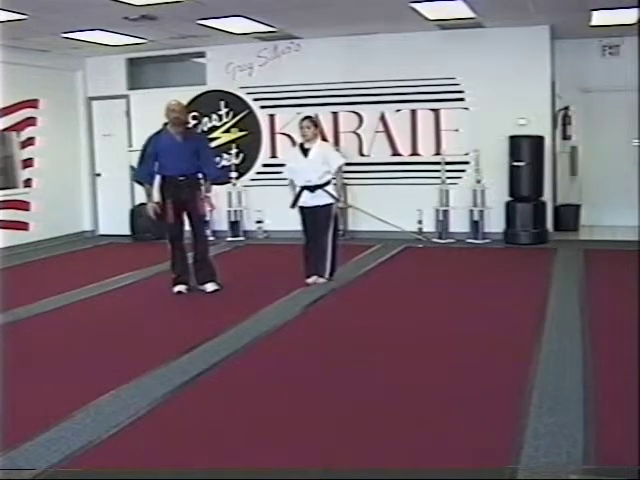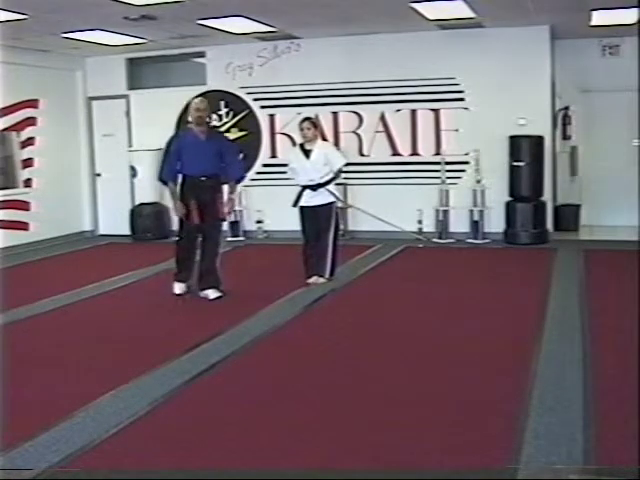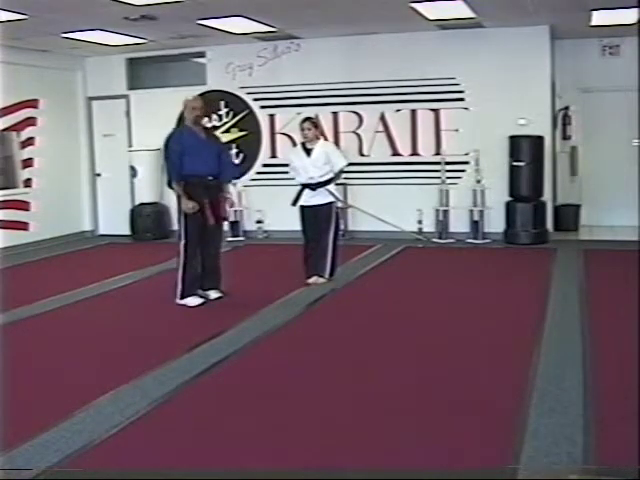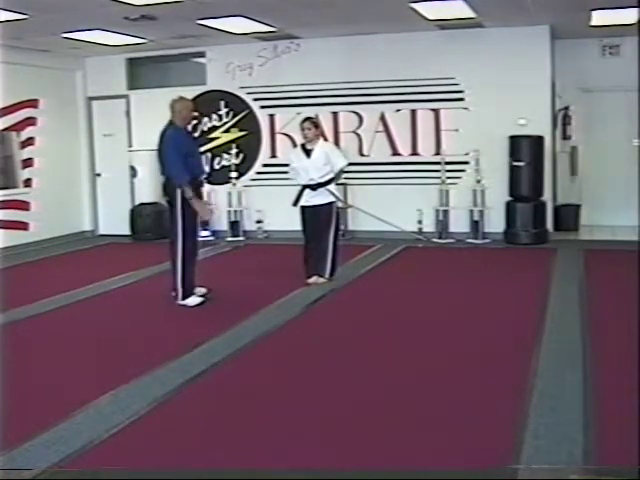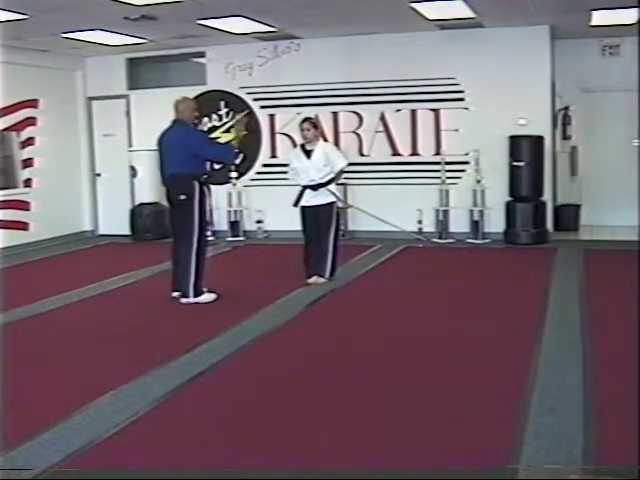
dt=1s
person 1, frame 1
left shoulder: (196, 139)
right shoulder: (157, 140)
left elbow: (207, 167)
right elbow: (147, 171)
left wrist: (207, 194)
right wrist: (150, 200)
left hip: (192, 186)
right hip: (170, 188)
left knee: (200, 233)
right knee: (175, 236)
left ankle: (206, 279)
right ankle: (180, 280)
person 1, frame 2
left shoulder: (219, 139)
right shoulder: (180, 139)
left elbow: (231, 168)
right elbow: (170, 171)
left wrist: (231, 195)
right wrist: (175, 199)
left hip: (213, 189)
right hip: (190, 189)
left knee: (212, 239)
right knee: (187, 237)
left ankle: (208, 285)
right ankle: (181, 279)
person 1, frame 3
left shoulder: (210, 137)
right shoulder: (177, 137)
left elbow: (223, 166)
right elbow: (174, 172)
left wrist: (224, 192)
right wrist: (183, 198)
left hip: (213, 191)
right hip: (192, 191)
left knee: (212, 242)
right knee: (190, 243)
left ankle: (209, 286)
right ankle: (185, 293)
person 1, frame 4
left shoulder: (182, 134)
right shoulder: (172, 135)
right elbow: (178, 172)
left wrist: (197, 197)
right wrist: (195, 200)
left hip: (189, 190)
right hip: (180, 192)
left knee: (189, 240)
right knee: (182, 241)
left ankle: (186, 285)
right ankle: (182, 293)
person 1, frame 5
left shoulder: (166, 135)
right shoulder: (190, 133)
right elbow: (223, 153)
left hip: (174, 187)
right hip: (190, 187)
left knee: (180, 238)
right knee: (193, 240)
left ankle: (179, 287)
right ankle: (190, 292)
person 2, frame 1
left shoulder: (325, 148)
right shoulder: (295, 152)
left elbow: (337, 172)
right elbow: (291, 178)
left wrist: (339, 197)
right wrist: (295, 198)
left hip: (324, 198)
right hip: (305, 199)
left knee: (324, 236)
right knee: (310, 237)
left ankle: (324, 272)
right ankle: (312, 272)
person 2, frame 2
left shoulder: (326, 148)
right shoulder: (295, 152)
left elbow: (338, 169)
left wrist: (325, 182)
right wrist: (306, 183)
left hip: (325, 196)
right hip: (306, 198)
left knee: (326, 236)
right knee: (310, 237)
left ankle: (323, 272)
right ankle: (312, 272)
person 2, frame 3
left shoulder: (327, 147)
right shoulder: (296, 152)
left elbow: (339, 169)
left wrist: (328, 182)
right wrist: (305, 183)
left hip: (325, 195)
right hip: (306, 197)
left knee: (325, 236)
right knee: (310, 236)
left ankle: (323, 272)
right ankle: (312, 272)
person 2, frame 4
left shoulder: (327, 148)
right shoulder: (297, 152)
left elbow: (340, 168)
right elbow: (295, 173)
left wrist: (329, 183)
right wrist: (305, 183)
left hip: (325, 196)
right hip: (307, 197)
left knee: (326, 236)
right knee: (310, 237)
left ankle: (323, 272)
right ankle: (313, 272)
person 2, frame 5
left shoulder: (327, 148)
right shoulder: (296, 153)
left elbow: (340, 168)
right elbow: (294, 173)
left wrist: (329, 183)
right wrist: (305, 184)
left hip: (326, 197)
right hip: (307, 198)
left knee: (326, 236)
right knee: (310, 237)
left ankle: (323, 272)
right ankle: (313, 272)
